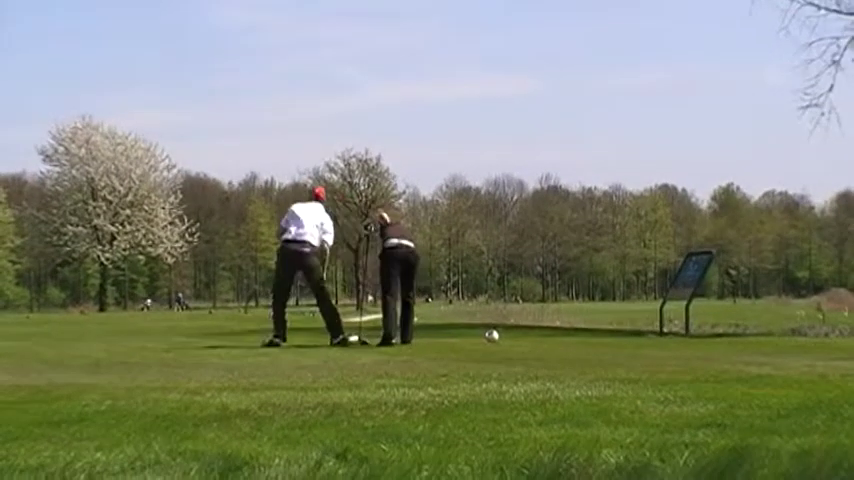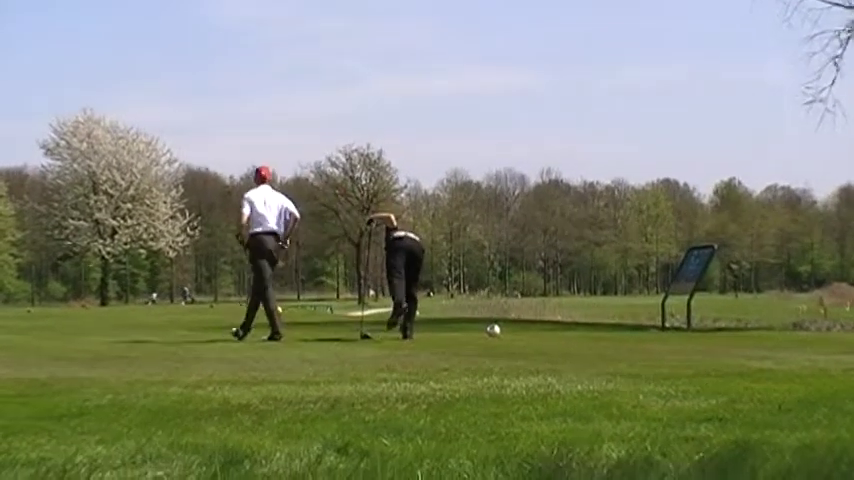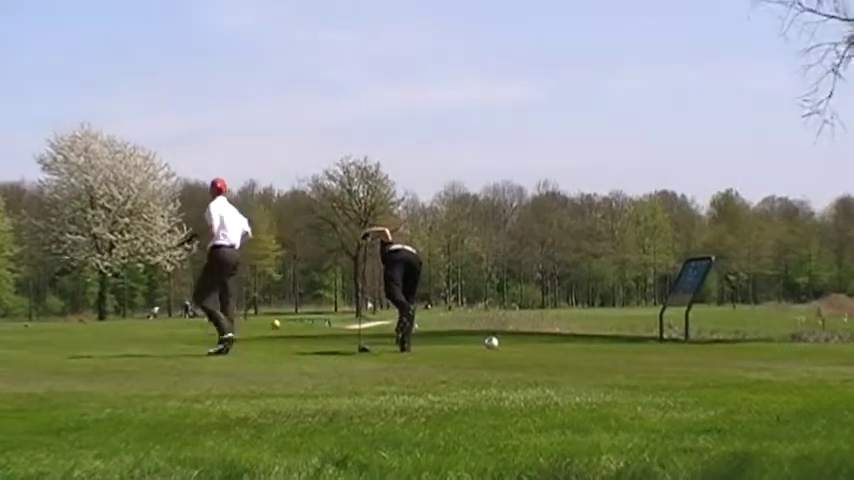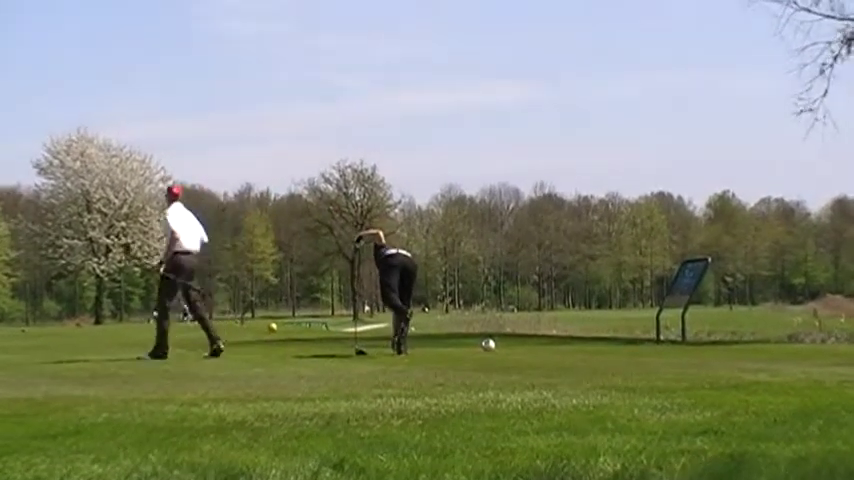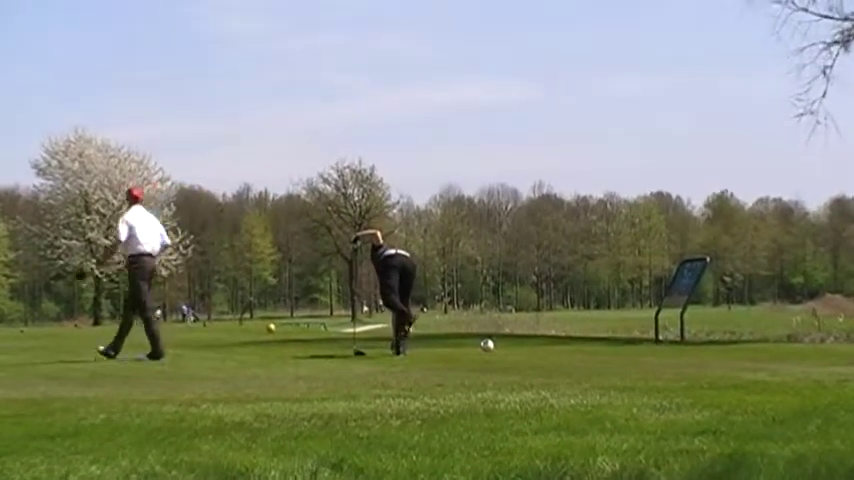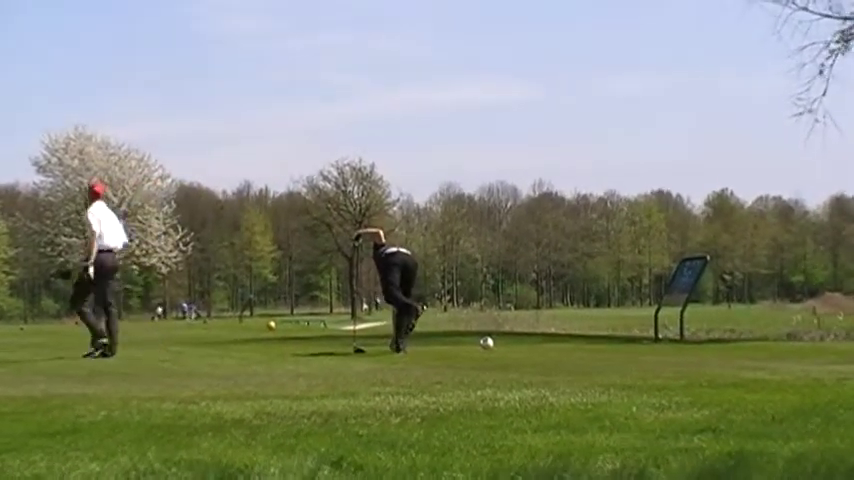
dt=0.5s
person 1, frame 1
left shoulder: (296, 207)
right shoulder: (325, 217)
left elbow: (280, 231)
right elbow: (325, 246)
right wrist: (323, 270)
left hip: (287, 249)
right hip: (307, 251)
left knee: (279, 295)
right knee: (321, 294)
left ankle: (278, 336)
right ankle: (337, 335)
person 1, frame 2
left shoulder: (250, 195)
right shoulder: (280, 197)
left elbow: (244, 221)
right elbow: (296, 216)
left wrist: (242, 236)
right wrist: (286, 235)
left hip: (258, 241)
right hip: (274, 241)
left knee: (265, 287)
right knee: (259, 286)
left ankle: (277, 331)
right ankle: (244, 328)
person 1, frame 3
left shoulder: (214, 205)
right shoulder: (233, 209)
left elbow: (213, 230)
right elbow: (248, 233)
left hip: (219, 253)
right hip: (233, 254)
left knee: (201, 297)
right knee: (226, 299)
left ankle: (226, 331)
right ankle: (225, 342)
person 1, frame 4
left shoulder: (171, 212)
right shoulder: (189, 214)
left elbow: (175, 235)
right elbow: (203, 239)
left wrist: (164, 260)
left hip: (176, 260)
right hip: (191, 260)
left knee: (164, 305)
right knee: (194, 303)
left ankle: (160, 350)
right ankle: (214, 340)
person 1, frame 5
left shoulder: (128, 217)
right shoulder: (151, 217)
left elbow: (119, 242)
right elbow: (166, 243)
left hip: (138, 263)
right hip: (151, 262)
left knee: (145, 308)
right knee: (130, 306)
left ankle: (157, 350)
right ankle: (115, 348)
person 1, frame 6
left shoulder: (93, 211)
right shoulder: (111, 214)
left elbow: (94, 235)
right elbow: (124, 240)
left wrist: (89, 262)
left hip: (99, 260)
right hip: (112, 259)
left knee: (78, 301)
right knee: (107, 304)
left ankle: (99, 335)
right ankle: (110, 346)
person 2, frame 1
left shoulder: (388, 225)
right shoulder: (408, 236)
left elbow: (383, 215)
left hip: (392, 250)
right hip: (411, 252)
left knee: (390, 294)
right knee: (408, 296)
left ankle: (389, 335)
right ankle: (407, 337)
person 2, frame 2
left shoulder: (393, 232)
left elbow: (390, 217)
left wrist: (373, 218)
left hip: (398, 243)
right hip: (417, 246)
left knee: (395, 278)
right knee: (412, 291)
left ankle: (400, 304)
right ankle: (408, 330)
person 2, frame 3
left shoulder: (388, 247)
left elbow: (385, 231)
right elbow: (404, 298)
left wrist: (368, 233)
left hip: (396, 257)
right hip: (414, 259)
left knee: (392, 289)
right knee: (409, 300)
left ankle: (406, 307)
right ankle: (405, 342)
person 2, frame 4
left shoulder: (381, 251)
left elbow: (379, 233)
left wrist: (361, 236)
left hip: (392, 261)
right hip: (410, 262)
left knee: (388, 295)
right knee: (404, 303)
left ankle: (404, 312)
right ankle: (402, 345)
person 2, frame 5
left shoulder: (378, 251)
left elbow: (377, 233)
left wrist: (358, 236)
left hip: (391, 262)
right hip: (409, 262)
left knee: (388, 296)
right knee: (403, 302)
left ankle: (407, 316)
right ankle: (400, 345)
person 2, frame 6
left shoulder: (380, 250)
left elbow: (379, 233)
left wrist: (360, 233)
left hip: (392, 259)
right hip: (410, 261)
left knee: (390, 293)
right knee: (402, 302)
left ankle: (412, 308)
right ankle: (400, 342)
